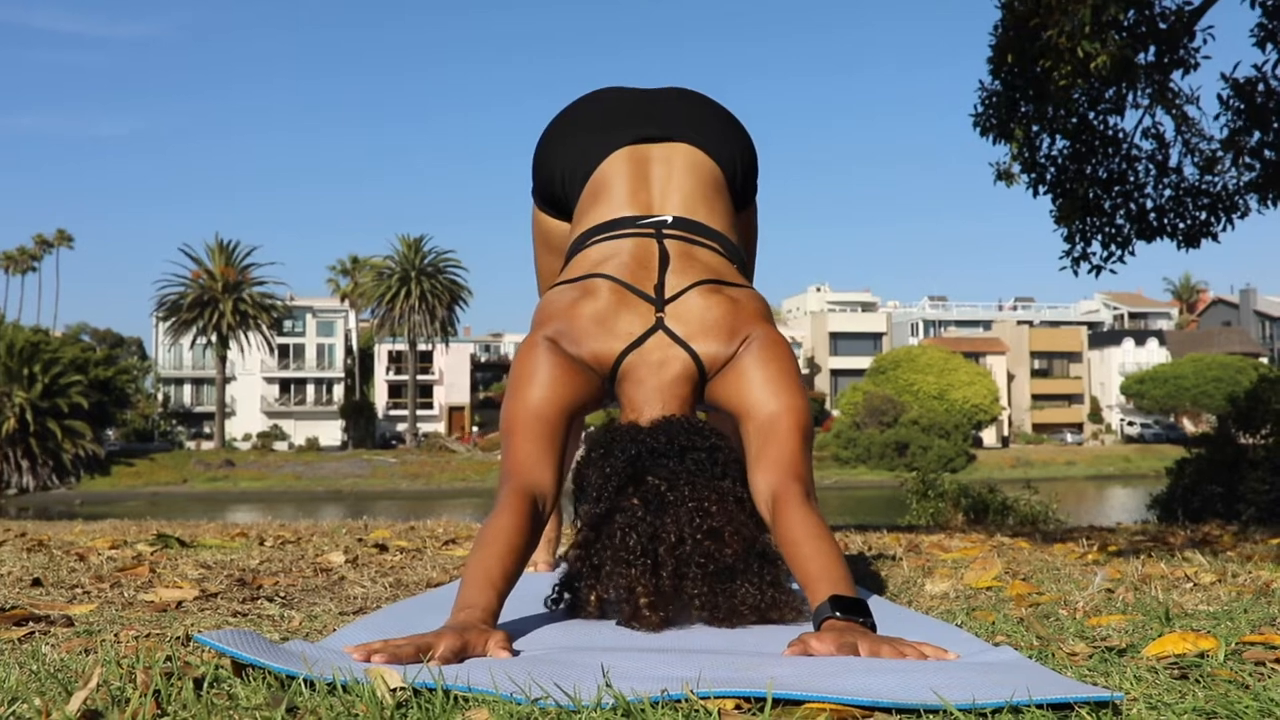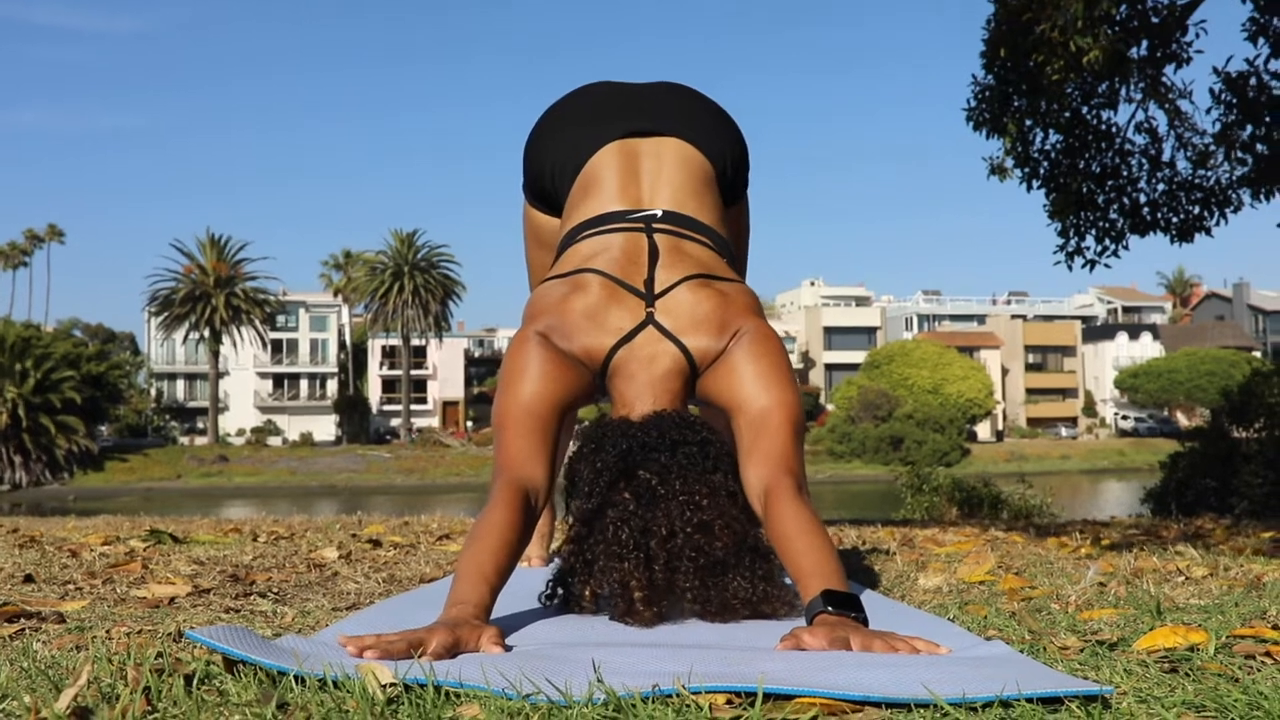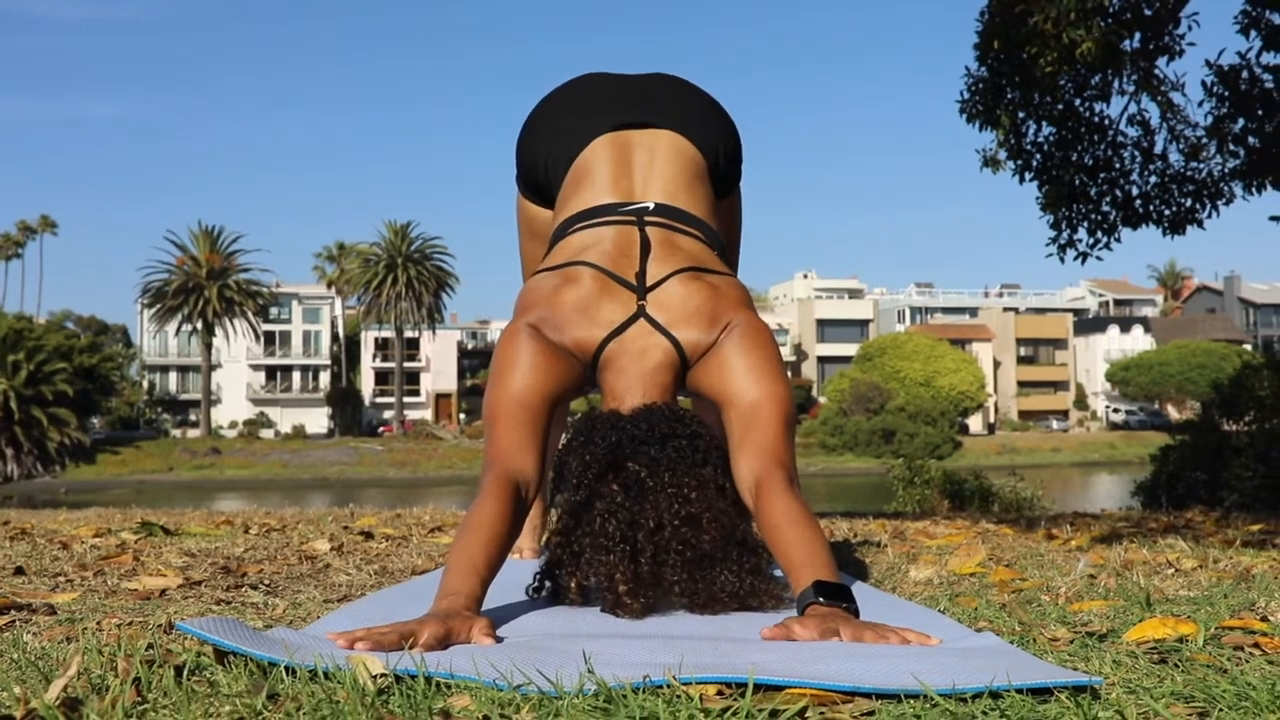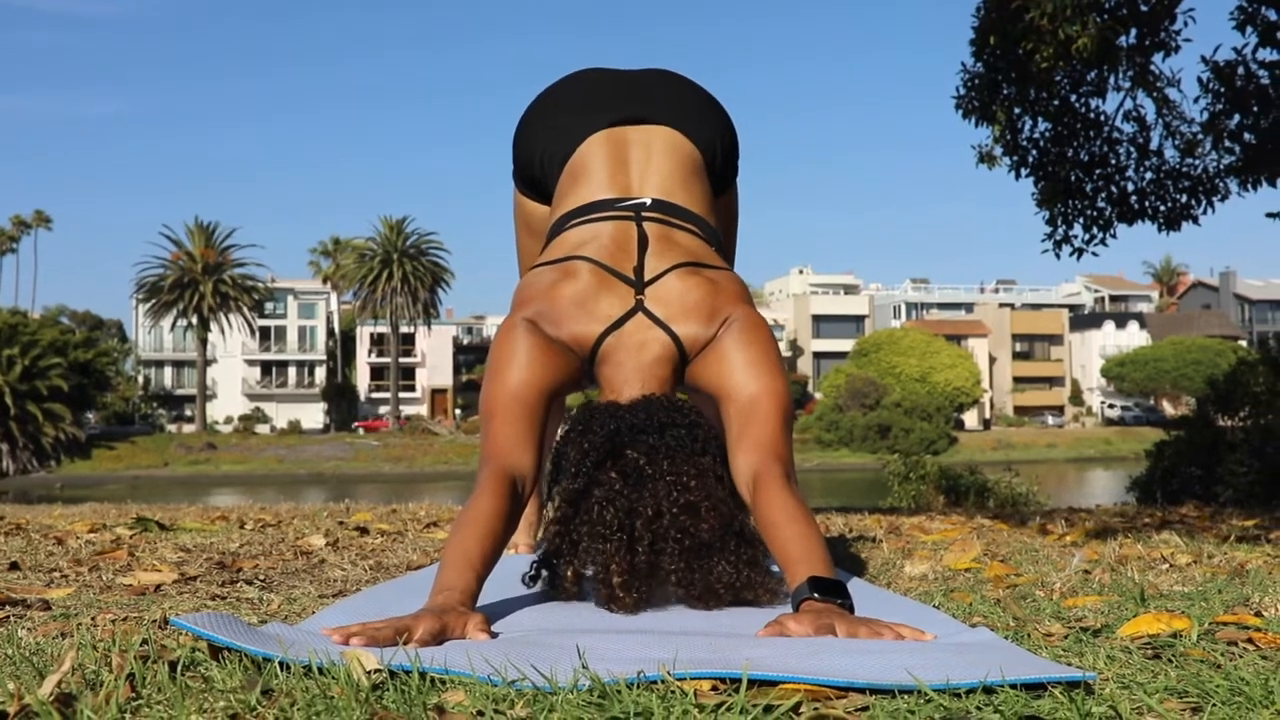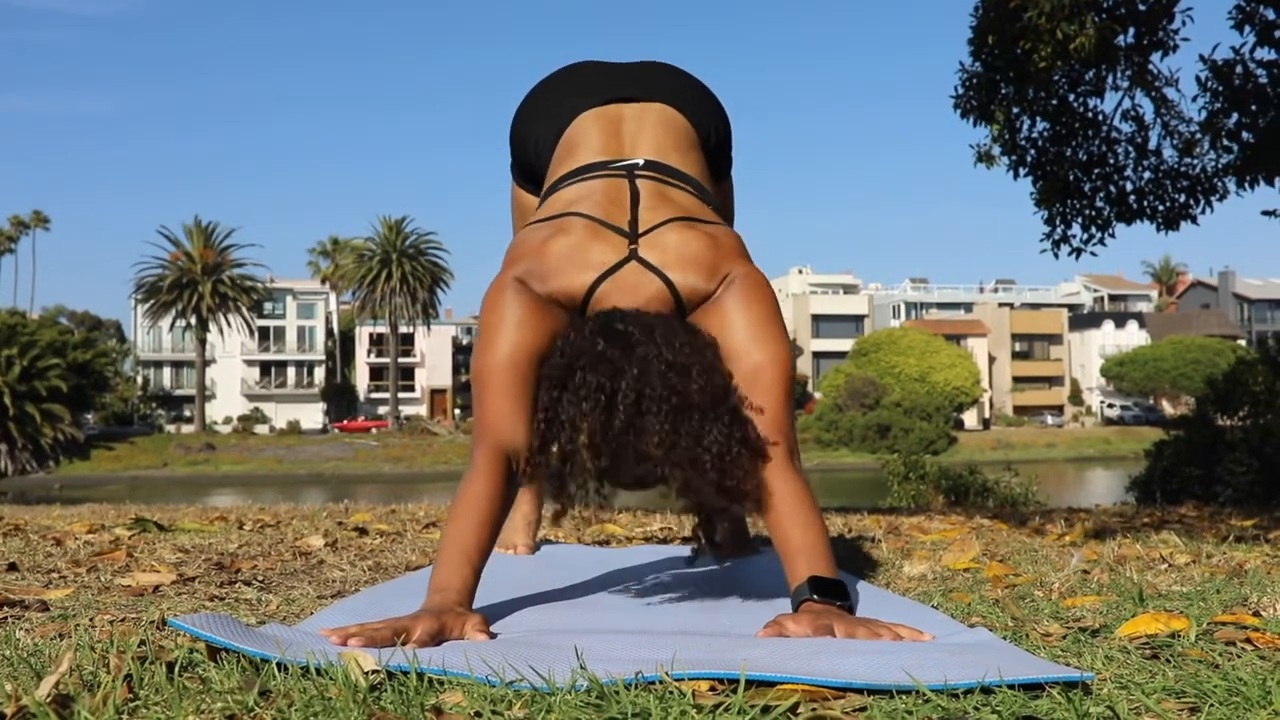
dt=0.4s
person 1, frame 1
left shoulder: (748, 354)
right shoulder: (559, 355)
left elbow: (788, 494)
right elbow: (522, 493)
left wrist: (843, 616)
left ankle: (732, 546)
right ankle: (547, 541)
person 1, frame 2
left shoulder: (739, 349)
right shoulder: (549, 348)
left elbow: (780, 488)
right elbow: (515, 488)
left wrist: (835, 612)
left ankle: (722, 542)
right ankle: (540, 537)
person 1, frame 3
left shoulder: (729, 340)
right shoulder: (542, 340)
left elbow: (772, 482)
right elbow: (505, 481)
left wrist: (827, 602)
left ankle: (722, 525)
right ankle: (535, 518)
person 1, frame 4
left shoulder: (728, 336)
right shoulder: (541, 333)
left elbow: (767, 477)
right elbow: (502, 476)
left wrist: (820, 597)
left ankle: (721, 516)
right ankle: (532, 510)
person 1, frame 5
left shoulder: (728, 291)
right shoulder: (531, 291)
left elbow: (773, 453)
right elbow: (495, 454)
left wrist: (822, 597)
right wrist: (444, 603)
left knee: (724, 368)
right knee: (531, 361)
left ankle: (725, 505)
right ankle: (530, 498)
